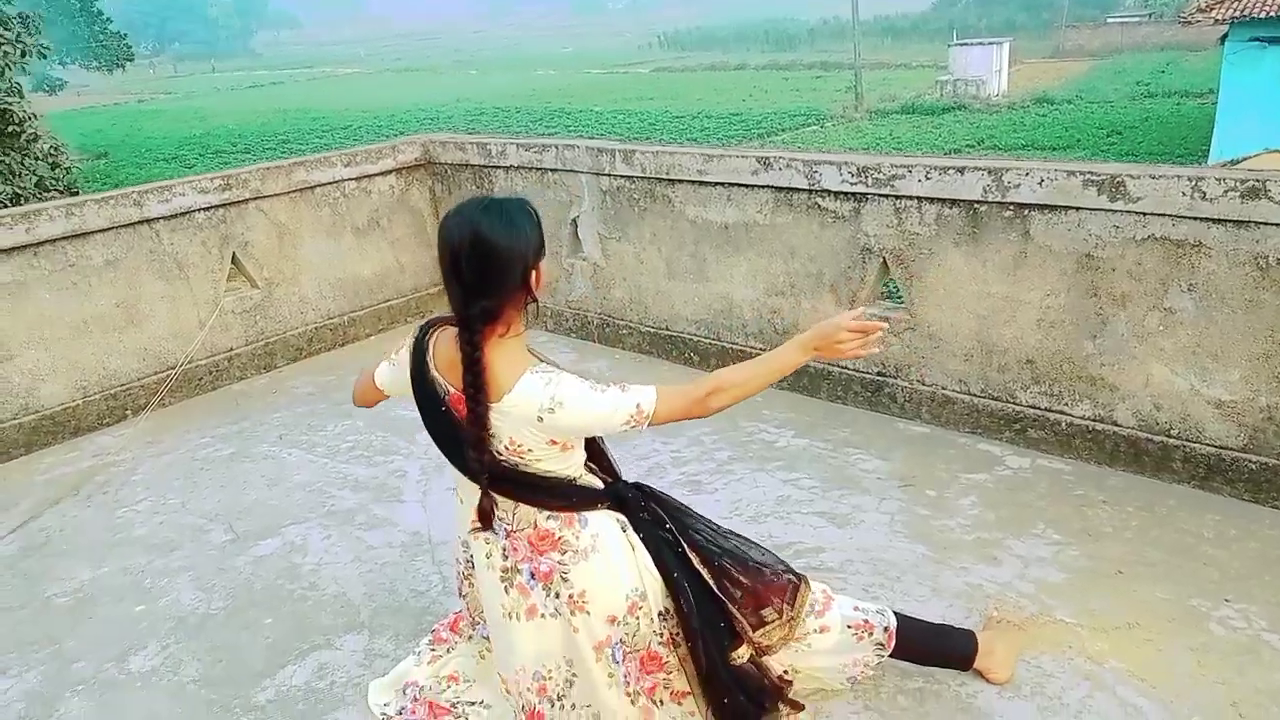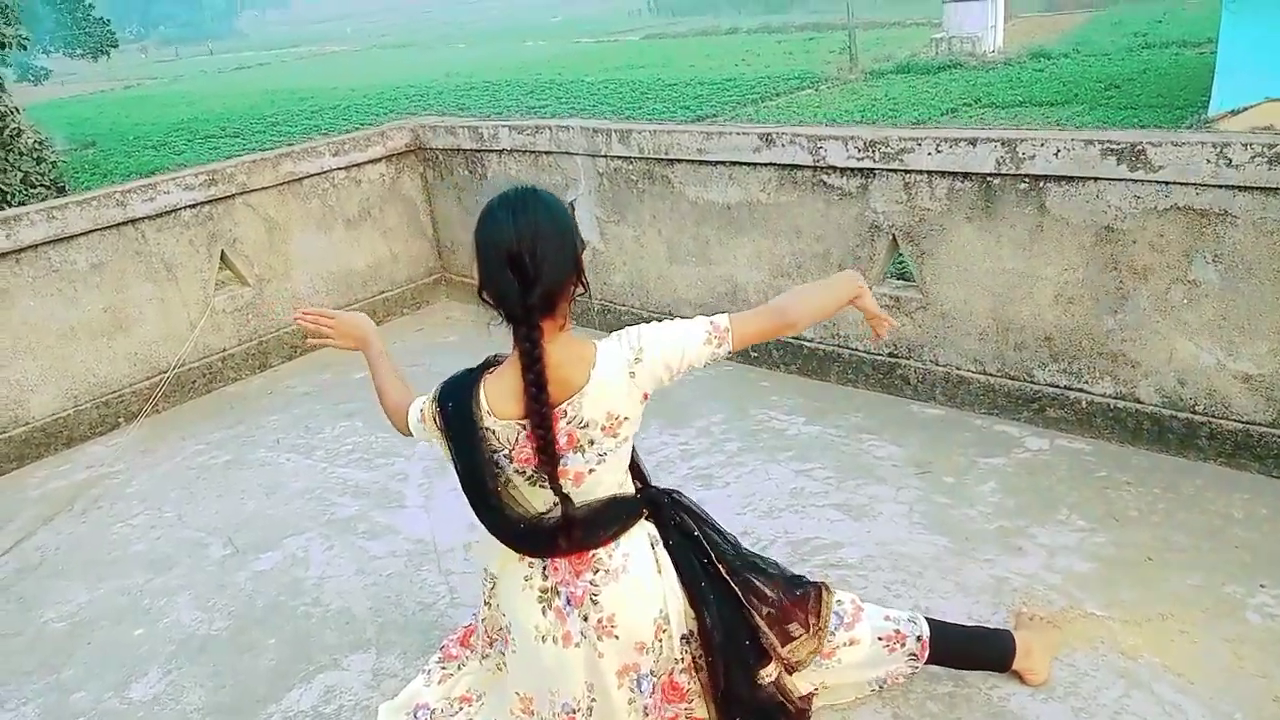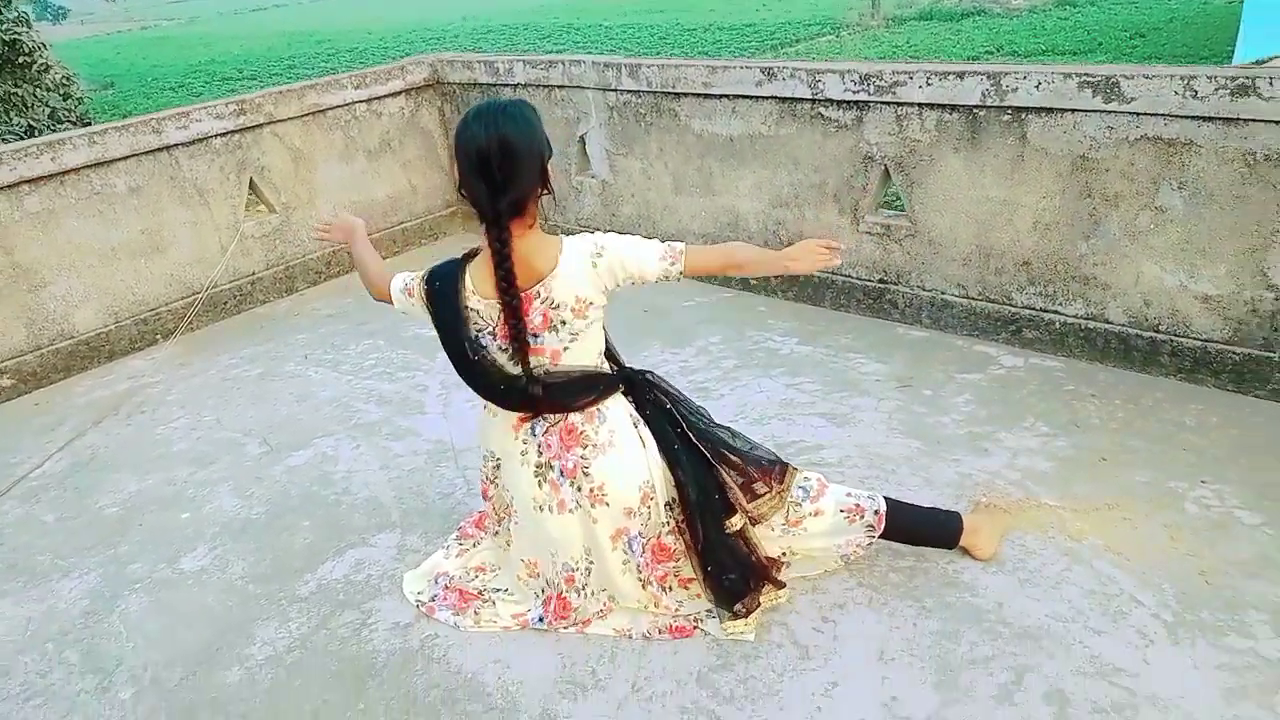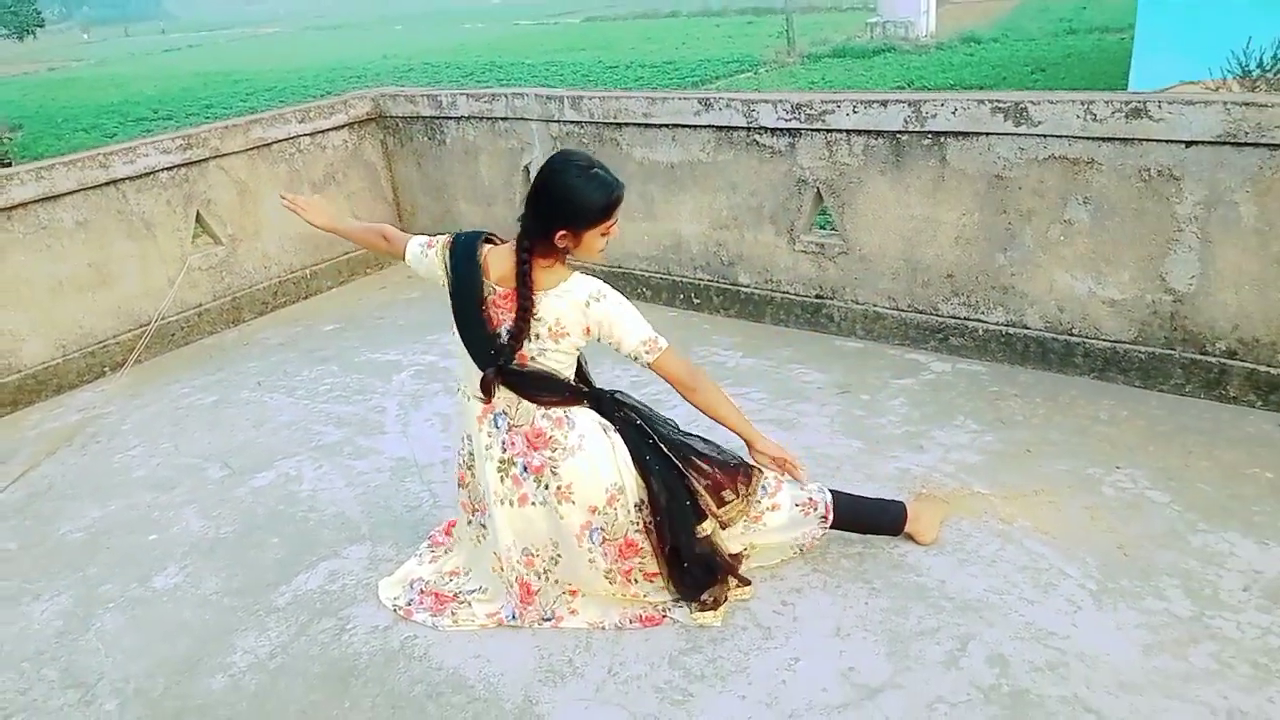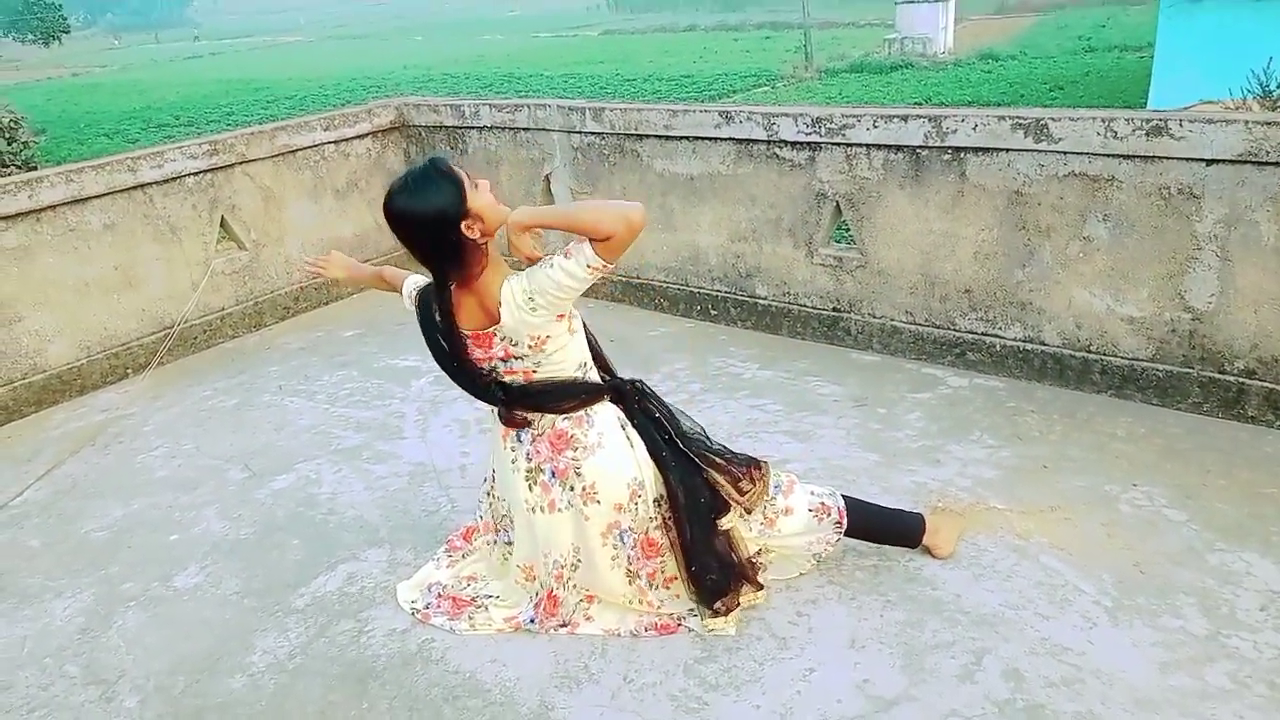
dt=1s
person 1, frame 1
left shoulder: (432, 349)
right shoulder: (549, 398)
left elbow: (364, 393)
right elbow: (703, 398)
right wrist: (809, 345)
left hip: (509, 582)
right hip: (593, 568)
right knee: (764, 606)
person 1, frame 2
left shoulder: (465, 402)
right shoulder: (624, 363)
left elbow: (404, 414)
right elbow: (776, 317)
left wrist: (370, 342)
right wrist: (852, 284)
left hip: (533, 606)
right hip: (626, 587)
right knee: (799, 617)
person 1, frame 3
left shoulder: (452, 286)
right shoulder: (592, 257)
left elbow: (381, 287)
right elbow: (713, 259)
left wrist: (356, 236)
right wrist: (785, 258)
left hip: (531, 477)
right hip: (613, 458)
right knee: (764, 494)
right ankle: (957, 528)
person 1, frame 4
left shoulder: (465, 258)
right shoulder: (589, 301)
left elbow: (391, 239)
right elbow: (687, 377)
left wrist: (329, 218)
right wrist: (755, 440)
left hip: (499, 470)
right hip: (574, 462)
right knee: (741, 486)
right ankle: (900, 517)
person 1, frame 5
left shoulder: (433, 302)
right shoulder: (533, 294)
left elbow: (398, 275)
right elbow: (629, 219)
left wrist: (355, 270)
right wrist: (530, 216)
left hip: (529, 473)
right hip: (602, 459)
right knee: (752, 494)
right ankle: (920, 529)
